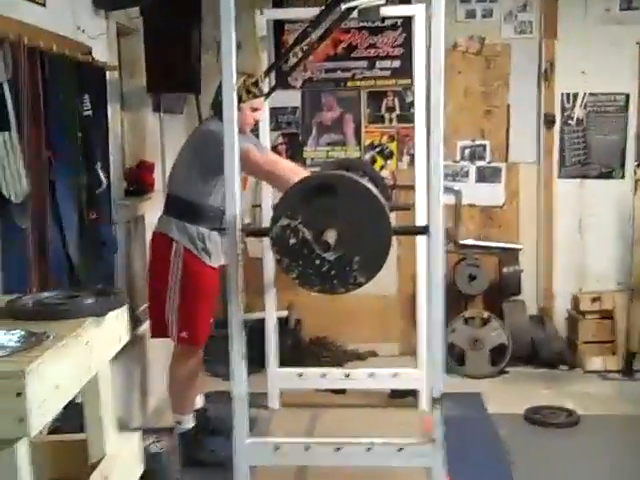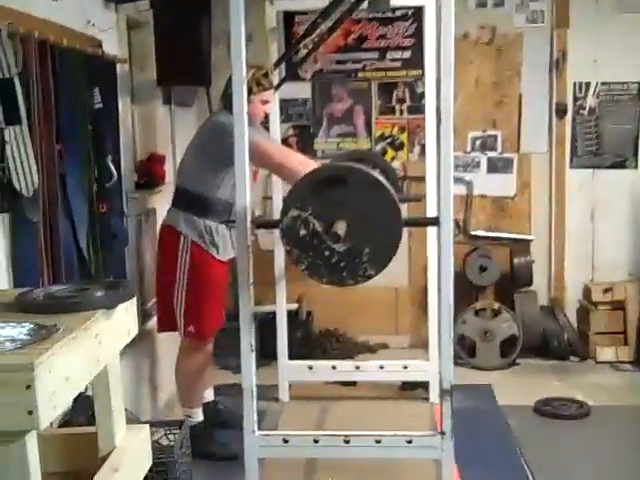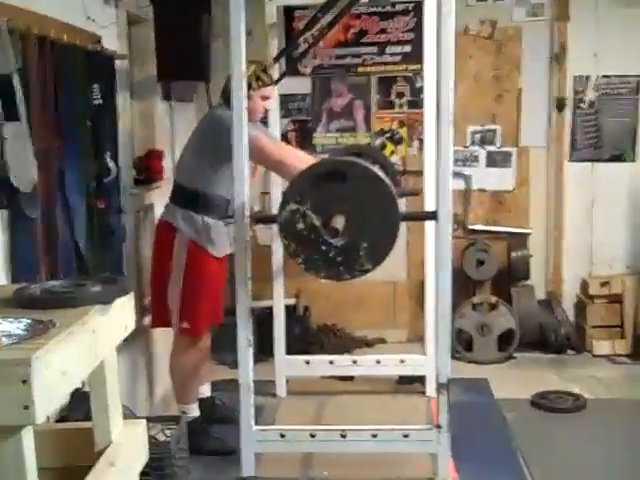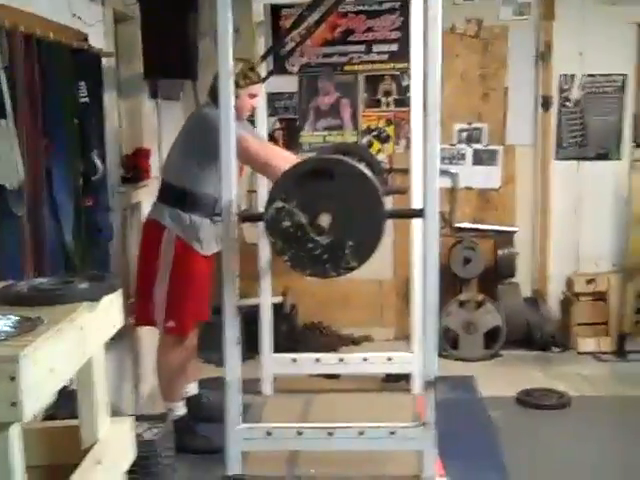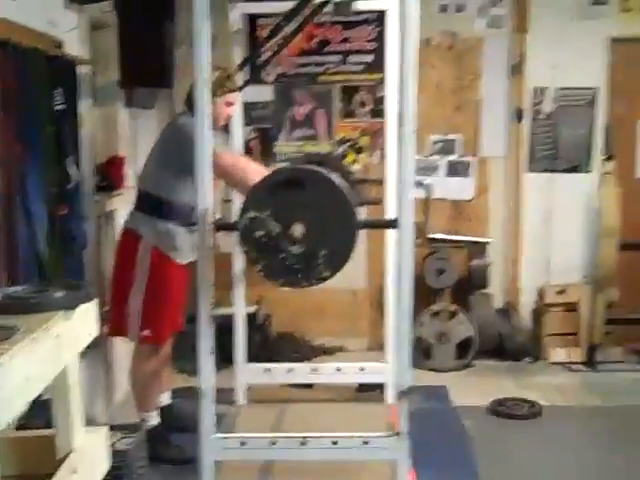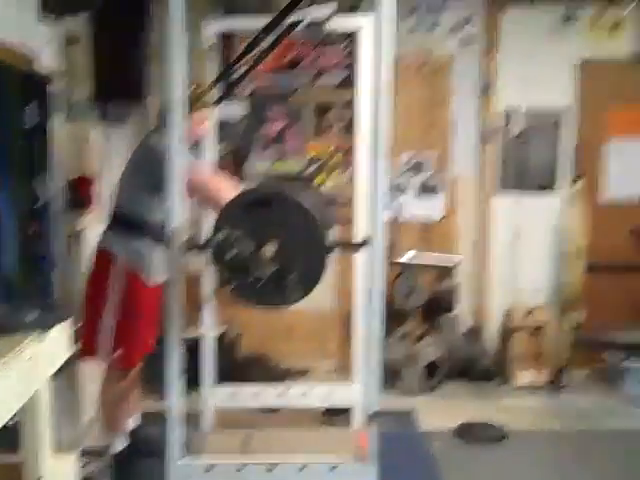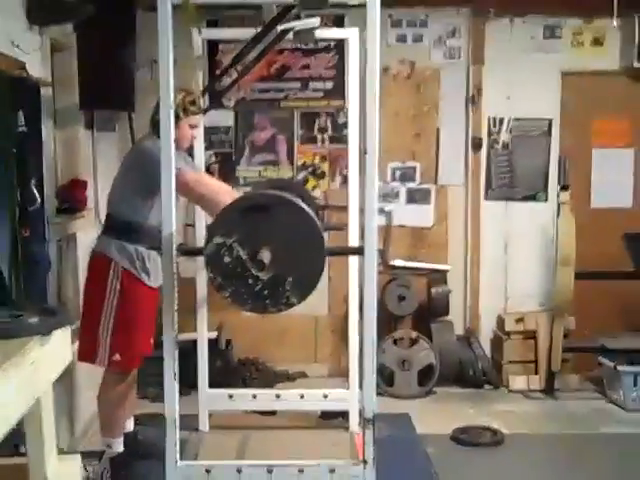
dt=0.1s
person 1, frame 1
left shoulder: (237, 138)
right shoulder: (213, 135)
left elbow: (282, 164)
right elbow: (270, 170)
left hip: (206, 245)
right hip: (183, 245)
left knee: (197, 336)
right knee: (187, 342)
left ankle: (195, 412)
right ankle: (184, 434)
person 1, frame 2
left shoulder: (245, 130)
right shoulder: (223, 127)
left elbow: (293, 156)
right elbow: (280, 162)
left hip: (215, 238)
right hip: (191, 238)
left knee: (207, 331)
right knee: (195, 336)
left ankle: (207, 405)
right ankle: (193, 427)
person 1, frame 3
left shoulder: (247, 127)
right shoulder: (222, 122)
left elbow: (289, 153)
right elbow: (277, 159)
left hip: (213, 235)
right hip: (189, 234)
left knee: (204, 324)
right knee: (189, 331)
left ankle: (204, 400)
right ankle: (189, 422)
person 1, frame 4
left shoulder: (233, 125)
right shoulder: (209, 120)
left elbow: (274, 152)
right elbow: (263, 160)
left hip: (199, 234)
right hip: (176, 232)
left knee: (190, 323)
right knee: (174, 330)
left ankle: (191, 398)
right ankle: (176, 420)
person 1, frame 5
left shoulder: (207, 134)
right shoulder: (186, 130)
left elbow: (246, 165)
right elbow: (234, 172)
left hip: (176, 243)
right hip: (153, 242)
left knee: (165, 333)
right knee: (149, 338)
left ankle: (165, 407)
right ankle: (151, 429)
person 1, frame 6
right shoulder: (159, 149)
left elbow: (219, 183)
right elbow: (208, 190)
left hip: (148, 264)
right hip: (125, 262)
left knee: (136, 355)
right knee: (121, 360)
left ankle: (129, 430)
right ankle: (116, 451)
person 1, frame 7
left shoulder: (172, 156)
right shoulder: (150, 153)
left elbow: (214, 186)
right elbow: (202, 193)
left hip: (144, 266)
right hip: (121, 266)
left knee: (132, 359)
right knee: (118, 365)
left ankle: (126, 434)
